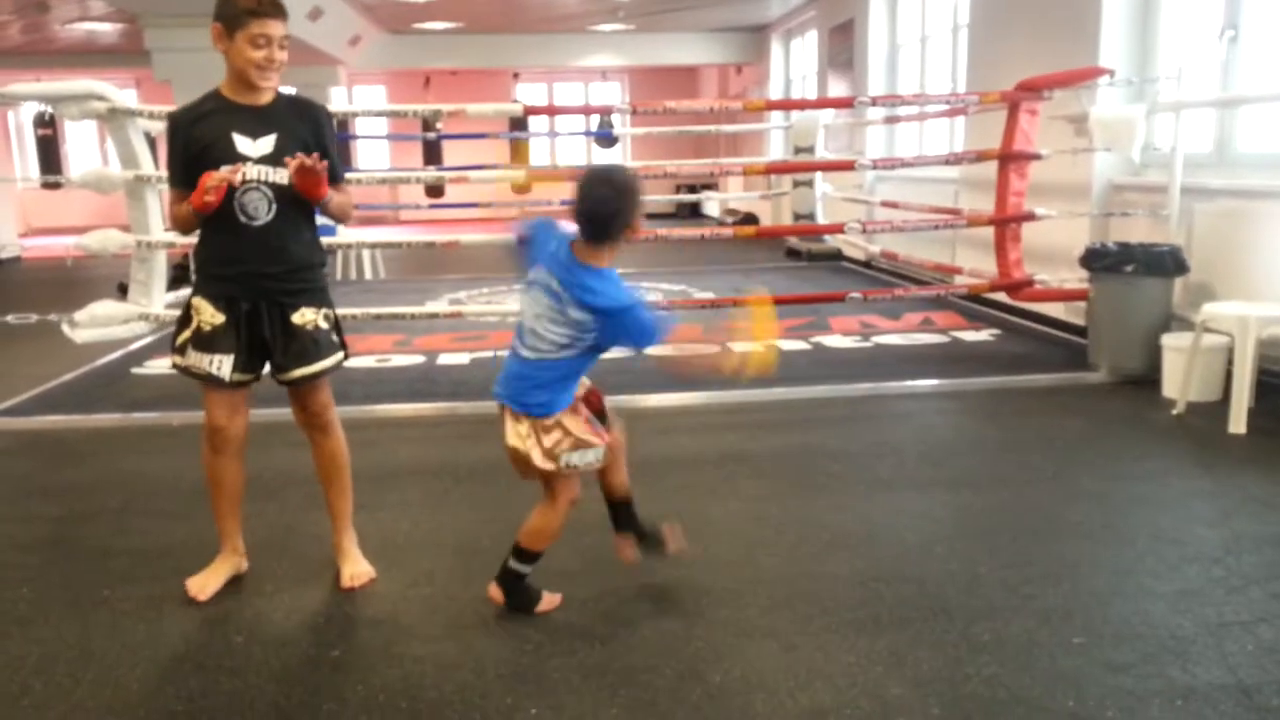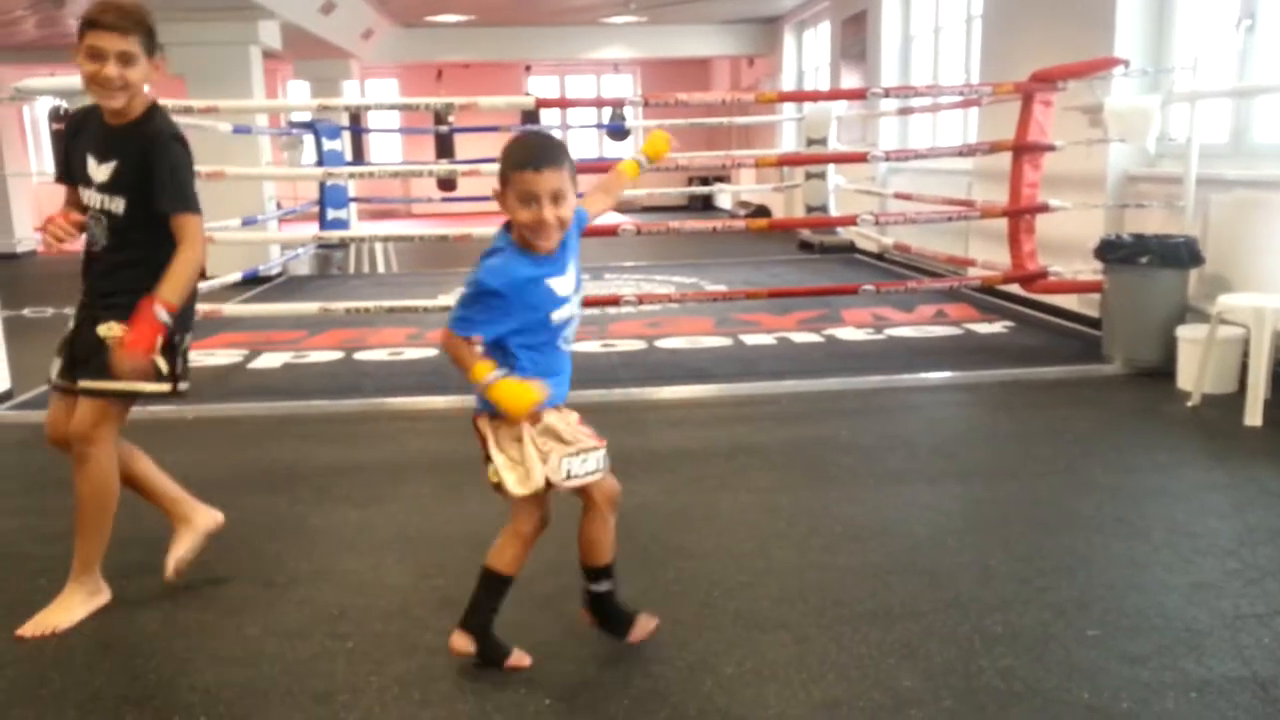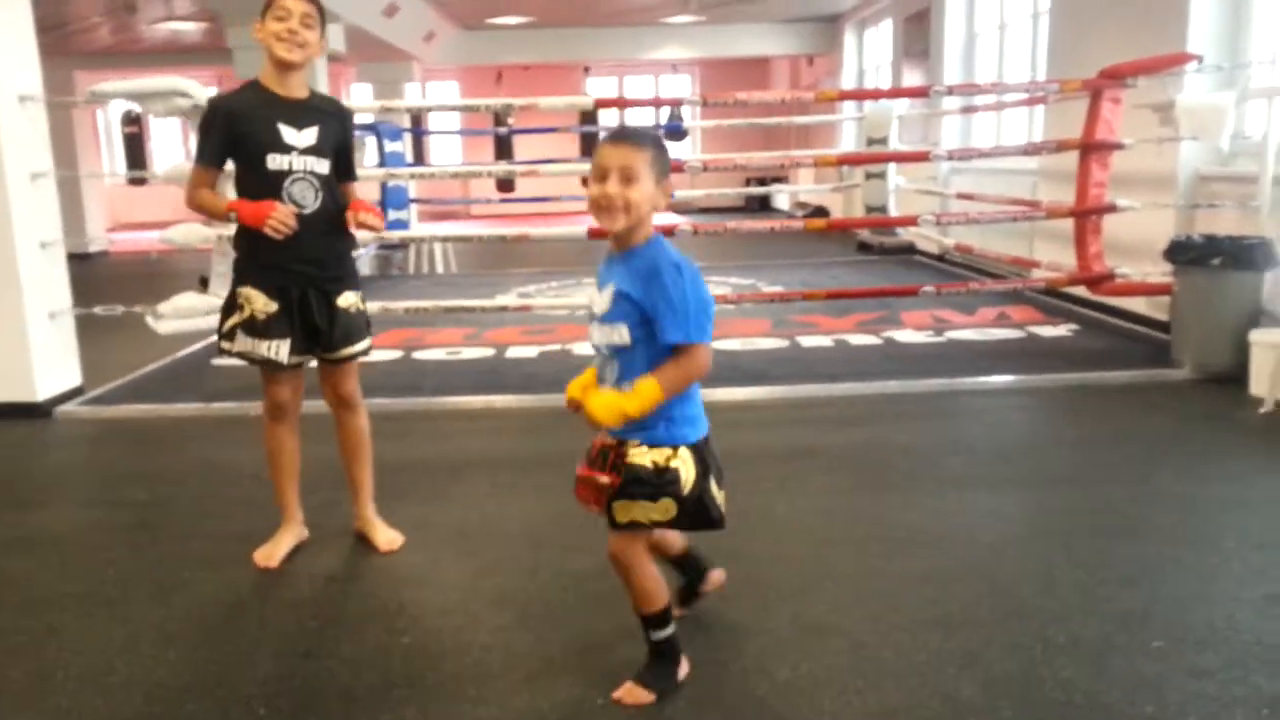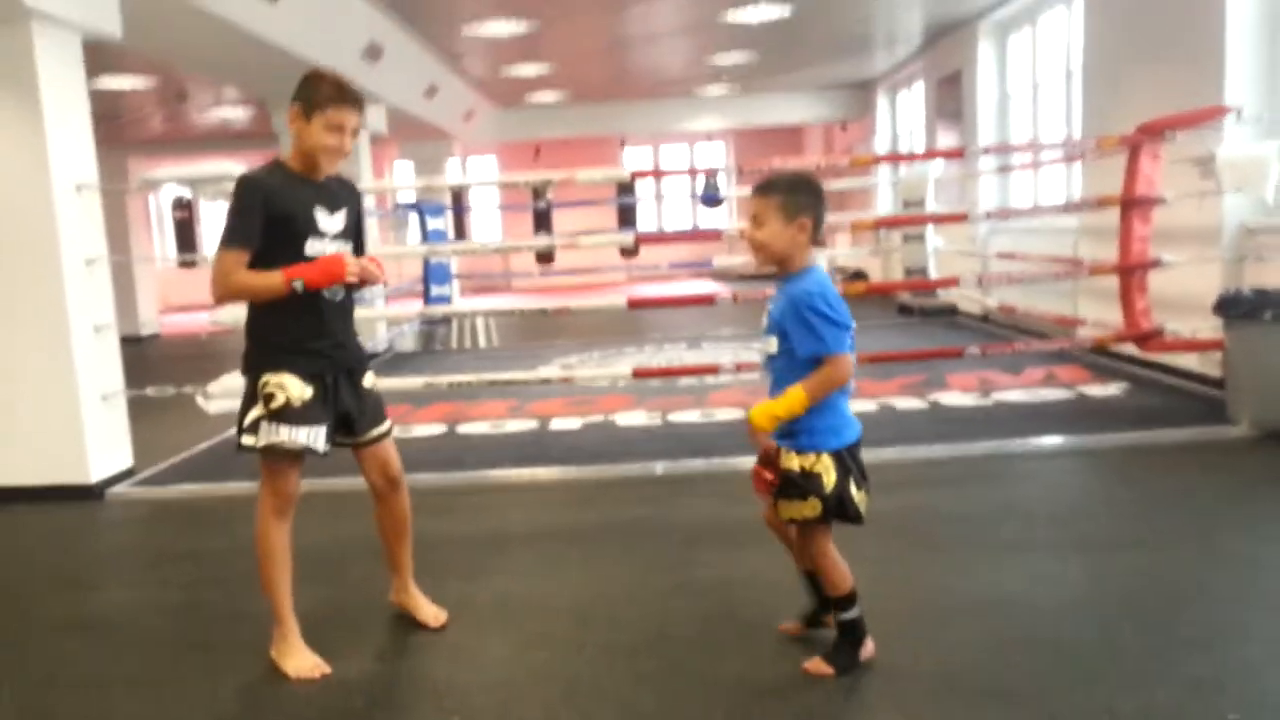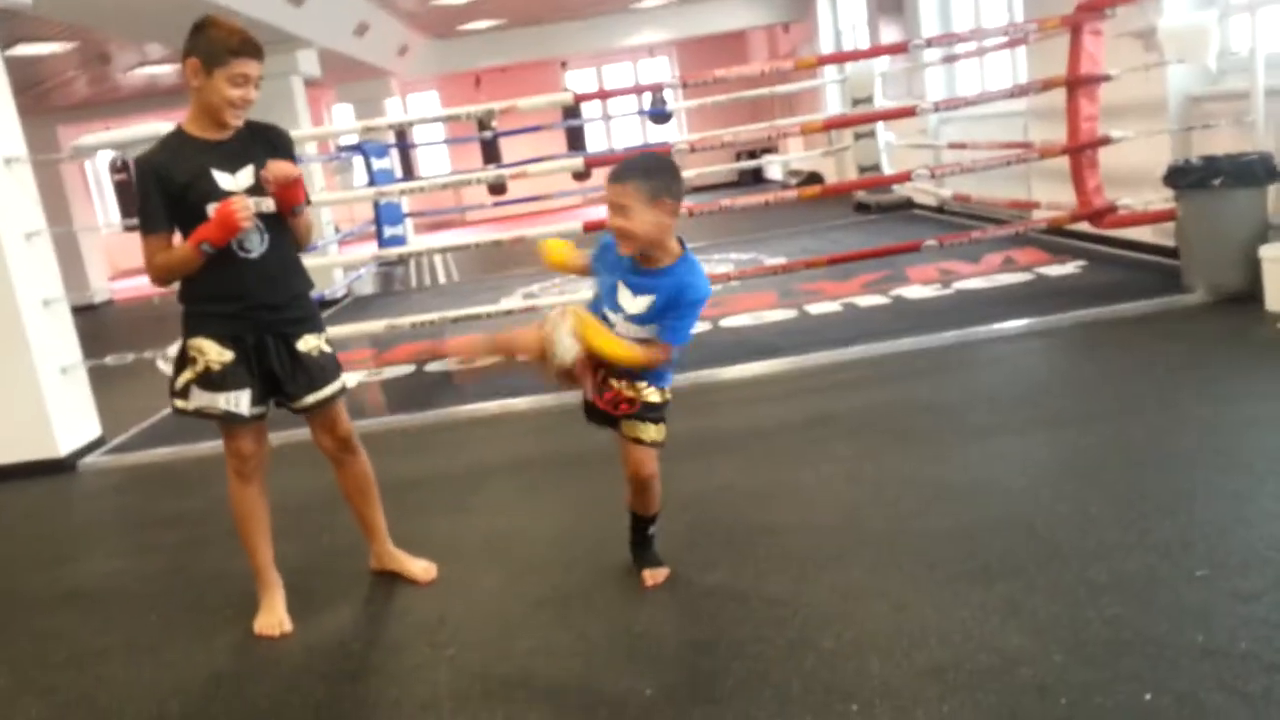
dt=1s
person 1, frame 1
left shoulder: (310, 118)
right shoulder: (190, 122)
left elbow: (345, 208)
right elbow: (178, 218)
left wrist: (319, 191)
right wrist: (202, 201)
left hip: (297, 289)
right hip: (221, 293)
left knee: (318, 414)
right knee: (223, 427)
left ankle: (346, 541)
right ankle: (230, 550)
person 1, frame 2
left shoulder: (162, 141)
right shoulder: (78, 126)
left elbow: (193, 244)
left wrist: (152, 321)
right wrist: (61, 223)
left hip: (144, 304)
right hip: (100, 303)
left knee: (90, 430)
right knee: (63, 430)
left ankle: (86, 582)
right ankle: (190, 513)
person 1, frame 3
left shoulder: (336, 116)
right shoulder: (232, 108)
right elbow: (197, 195)
left wrist: (362, 211)
right wrist: (249, 211)
left hip: (332, 274)
right hip: (266, 278)
left knee: (346, 395)
right knee: (280, 402)
left ankle: (367, 512)
right ankle: (291, 522)
person 1, frame 4
left shoulder: (345, 193)
right shoulder: (260, 188)
right elbow: (224, 283)
left wrist: (365, 274)
right wrist: (306, 274)
left hip: (344, 357)
right hip: (284, 364)
left knee: (388, 475)
right knee: (280, 493)
left ankle: (405, 587)
right ankle: (285, 635)
person 1, frame 5
left shoulder: (271, 143)
right shoulder: (160, 165)
left elbow: (304, 238)
right elbow: (158, 268)
left wrist: (291, 196)
right wrist: (209, 236)
left hip: (292, 319)
right hip: (221, 333)
left knee: (340, 437)
right knee: (245, 456)
left ankle: (384, 549)
right ankle: (269, 587)
person 2, frame 1
left shoulder: (545, 238)
right shoulder: (614, 299)
right elbow: (679, 357)
right wrist: (745, 359)
left hip: (520, 388)
right hip: (546, 405)
left knee: (610, 446)
right knee: (562, 494)
left ankle: (632, 531)
right ankle: (511, 586)
person 2, frame 2
left shoulder: (561, 232)
right shoulder: (502, 277)
left elbow: (595, 203)
right elbow: (456, 339)
left wrist: (640, 160)
right wrist: (496, 385)
left hip: (547, 406)
right hip: (523, 412)
left knee: (531, 518)
right knee: (603, 495)
left ankle: (476, 629)
right ankle: (605, 608)
person 2, frame 3
left shoulder: (665, 269)
right shoulder: (611, 264)
left elbow: (696, 359)
left wrist: (626, 404)
right wrist: (588, 384)
left hip: (664, 436)
right hip: (626, 433)
left knee: (625, 547)
right knee: (637, 528)
left ankle: (667, 659)
right ankle: (698, 573)
person 2, frame 4
left shoulder: (807, 296)
right shoulder: (800, 287)
left elbow: (837, 370)
left wrist: (779, 411)
right wrist: (776, 413)
left hip: (815, 444)
right hip: (804, 439)
left knee: (810, 539)
right knee: (786, 525)
left ankle: (854, 640)
right ankle: (821, 609)
person 2, frame 5
left shoulder: (688, 287)
right shoulder: (614, 251)
left elbow: (658, 356)
left wrist: (605, 344)
right wrist: (572, 260)
left hip: (641, 382)
right hip: (589, 353)
left knee: (643, 469)
right knee: (532, 342)
left ankle: (643, 546)
